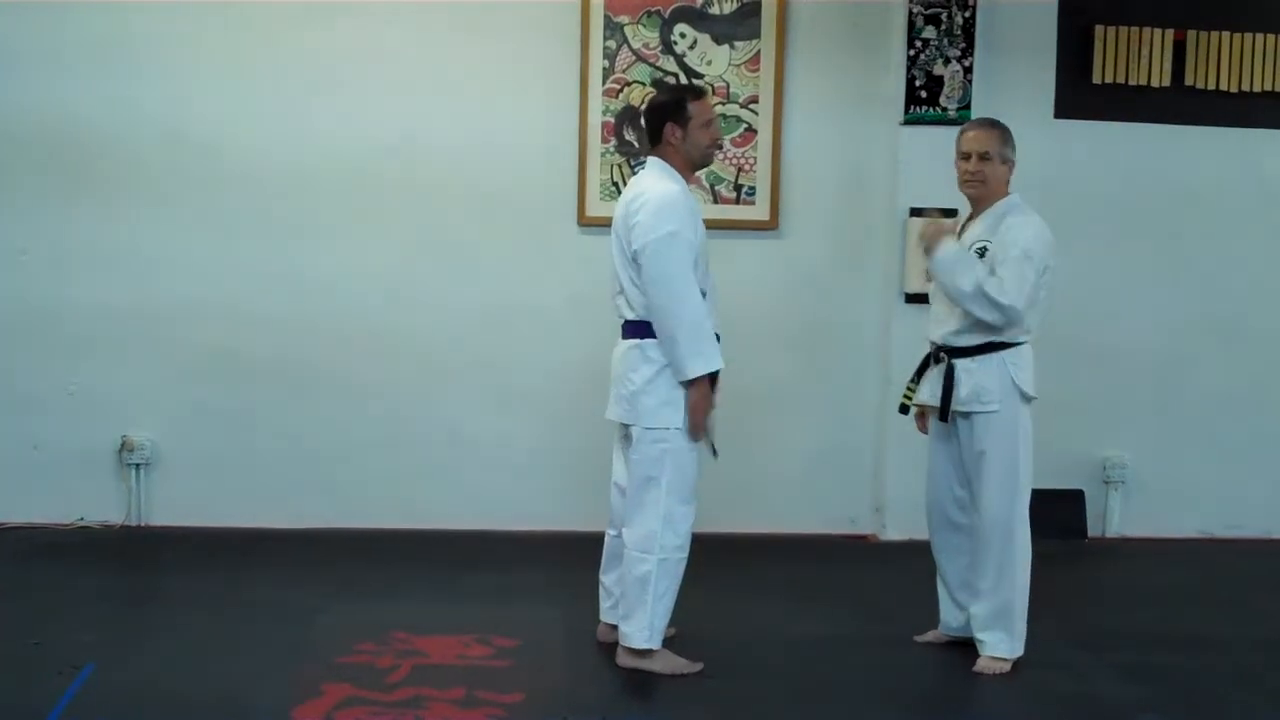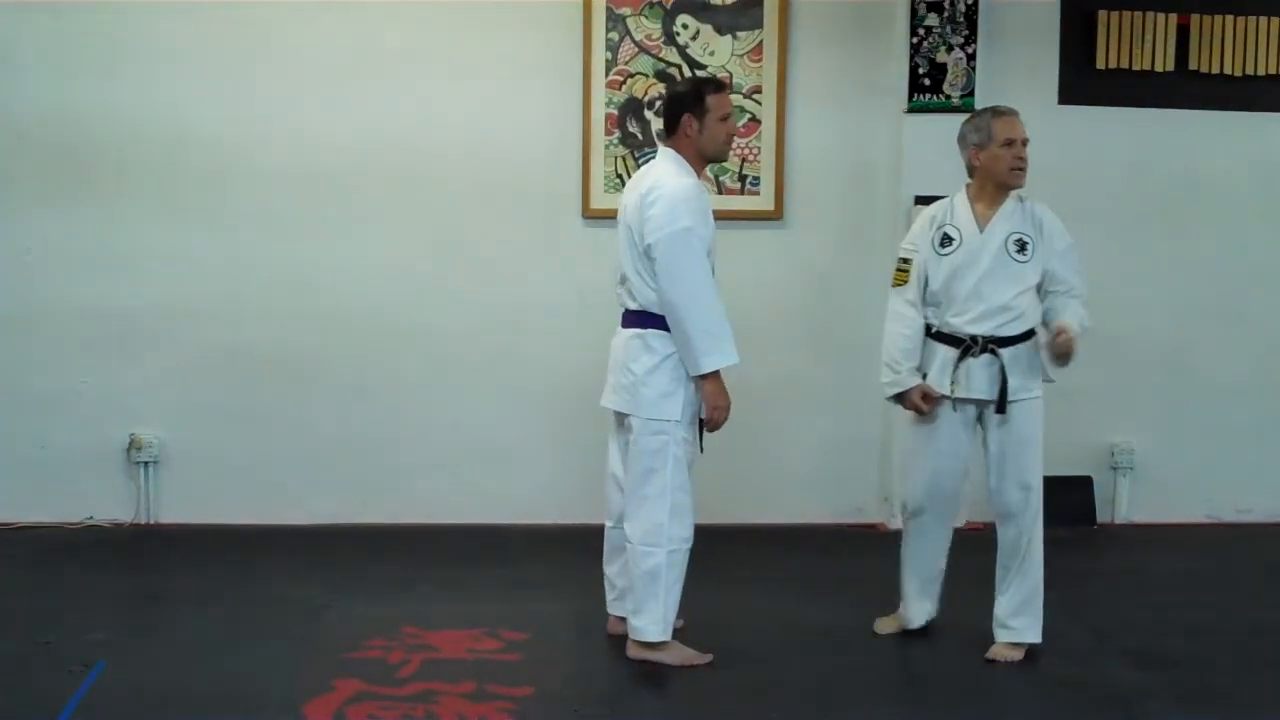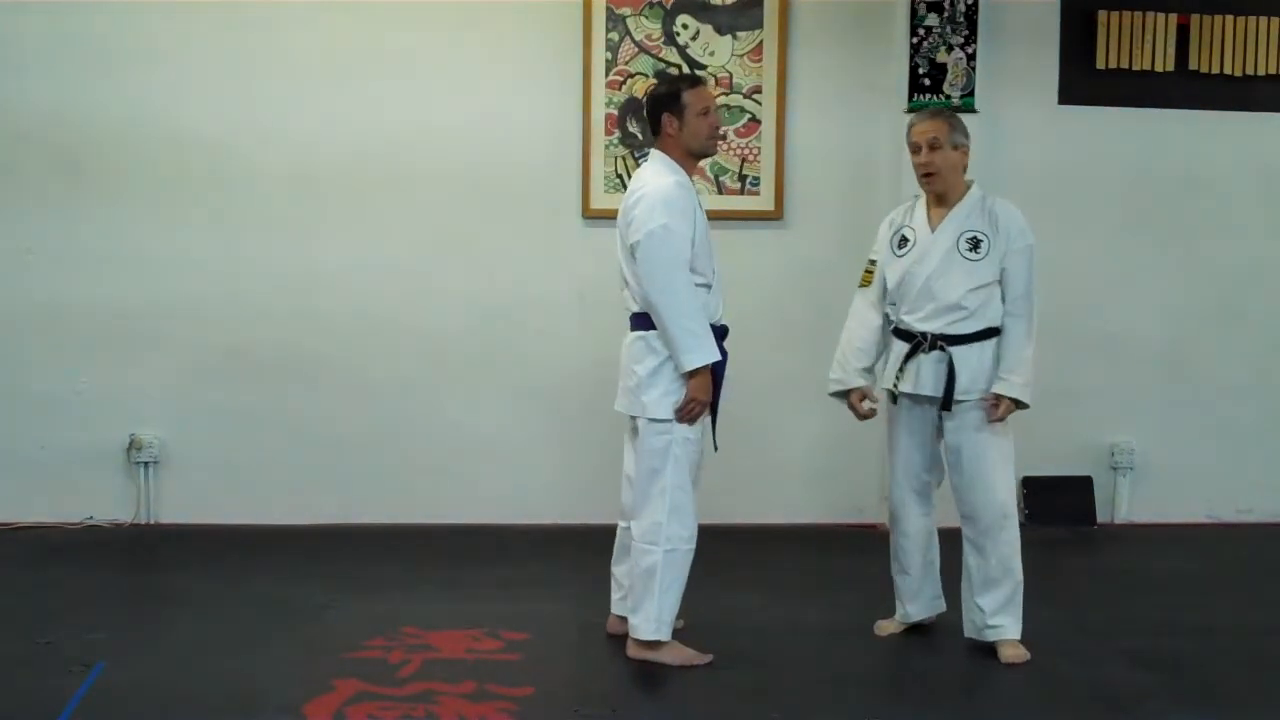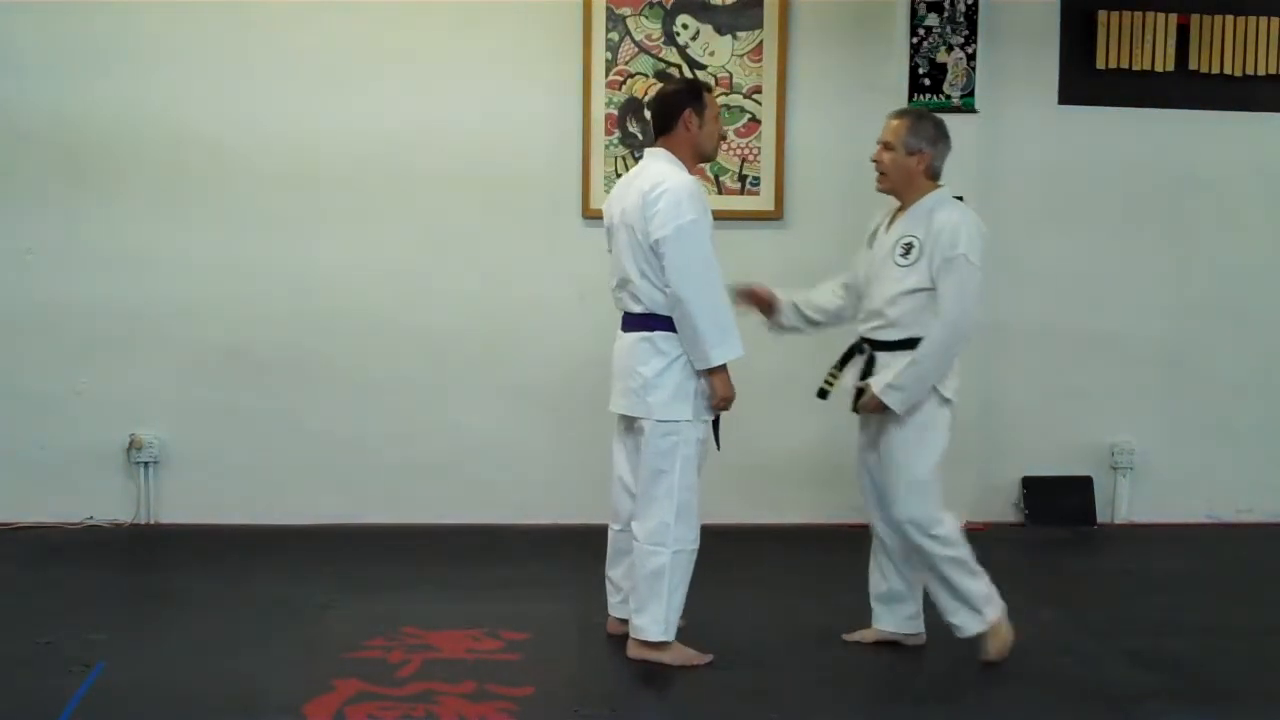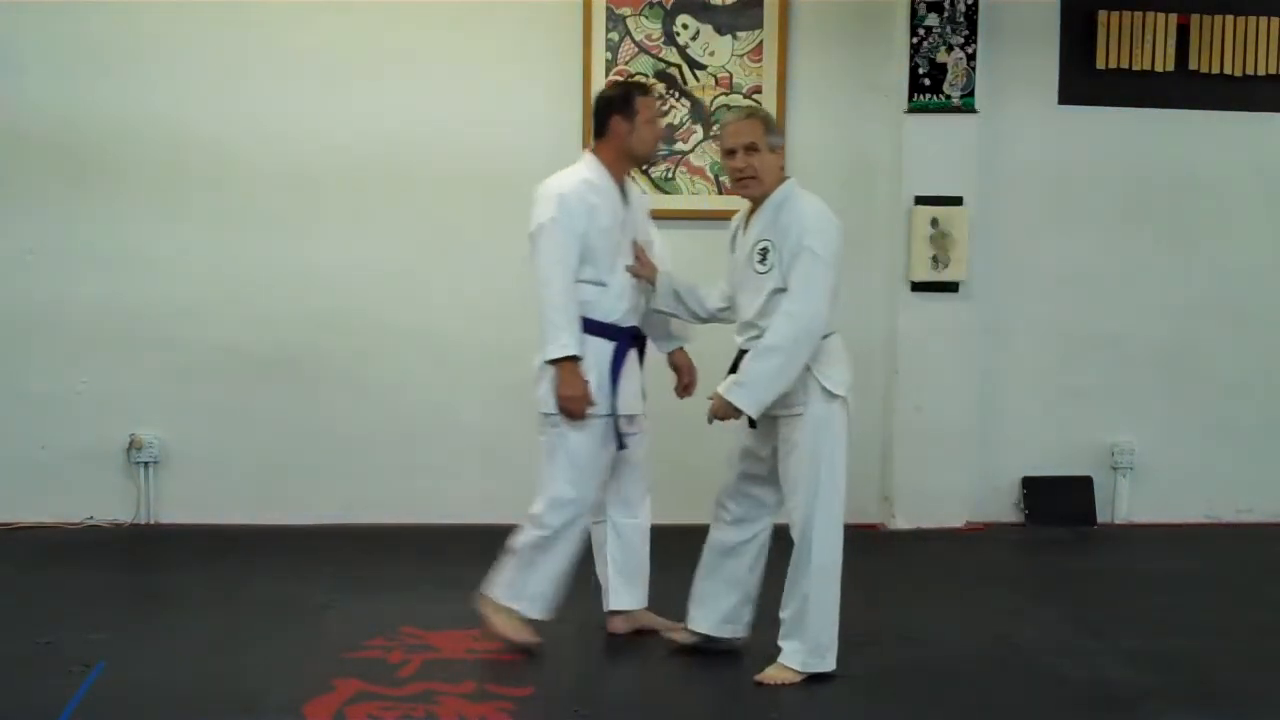
dt=1s
person 1, frame 1
left shoulder: (649, 189)
right shoulder: (667, 199)
right elbow: (675, 298)
right wrist: (700, 378)
left hip: (644, 360)
right hip: (664, 367)
left knee: (635, 501)
right knee: (660, 512)
left ankle: (618, 617)
right ankle: (639, 641)
person 1, frame 2
left shoulder: (651, 179)
right shoulder: (680, 192)
right elbow: (688, 293)
right wrist: (711, 376)
left hip: (641, 351)
right hip: (663, 360)
left knee: (632, 495)
right knee: (660, 504)
left ankle: (625, 609)
right ankle: (649, 633)
person 1, frame 3
left shoulder: (665, 185)
right shoulder: (664, 192)
right elbow: (669, 291)
right wrist: (698, 368)
left hip: (663, 358)
right hip: (671, 361)
left knee: (646, 495)
right knee: (667, 504)
left ankle: (628, 608)
right ankle: (649, 634)
person 1, frame 4
left shoulder: (629, 185)
right shoulder: (679, 189)
right elbow: (694, 288)
right wrist: (717, 366)
left hip: (637, 348)
right hip: (670, 358)
left knee: (636, 495)
right knee: (668, 505)
left ankle: (626, 610)
right ankle: (650, 634)
person 1, frame 5
left shoulder: (633, 196)
right shoulder: (567, 192)
left elbow: (648, 281)
right elbow: (555, 287)
left wrist: (675, 347)
right wrist: (567, 367)
left hip: (618, 363)
right hip: (580, 362)
left knee: (626, 493)
right knee: (569, 495)
left ankle: (626, 606)
right ankle: (507, 598)
person 2, frame 1
left shoulder: (1024, 228)
right shoulder: (961, 228)
left elbow: (1001, 306)
left wrist: (944, 254)
right wrist: (928, 389)
left hip: (995, 384)
right hip: (950, 382)
left knee: (998, 514)
right knee: (947, 510)
left ankle: (999, 637)
right ankle: (960, 619)
person 2, frame 2
left shoulder: (1041, 223)
right shoulder: (934, 221)
left elbow: (1065, 296)
right elbow: (906, 304)
left wrist: (1065, 333)
right wrist: (904, 378)
left hip: (1013, 377)
right hip: (945, 372)
left knee: (1018, 504)
right knee: (927, 496)
left ankle: (1016, 626)
right ankle: (915, 605)
person 2, frame 3
left shoulder: (1003, 219)
right shoulder: (897, 224)
left elbow: (1020, 311)
right elbow: (869, 307)
left wrist: (1012, 384)
right wrist: (853, 377)
left hip: (974, 375)
right hip: (908, 373)
left knee: (988, 503)
right knee: (908, 497)
left ankle: (998, 624)
right ankle: (915, 605)
person 2, frame 4
left shoulder: (954, 226)
right shoulder: (888, 222)
left elbow: (953, 323)
right elbow: (848, 295)
left wrist: (894, 388)
right wrist: (781, 306)
left hip: (916, 385)
right hip: (880, 379)
left knee: (915, 510)
right knee: (885, 507)
left ankle: (983, 612)
right ankle: (897, 620)
person 2, frame 5
left shoulder: (807, 218)
right shoulder: (746, 221)
left elbow: (803, 318)
right elbow: (731, 304)
left wrist: (741, 389)
right wrist: (659, 281)
left hip: (806, 385)
right hip: (765, 384)
left knee: (812, 522)
right knee: (739, 507)
left ankle: (808, 652)
right ankle: (716, 620)
